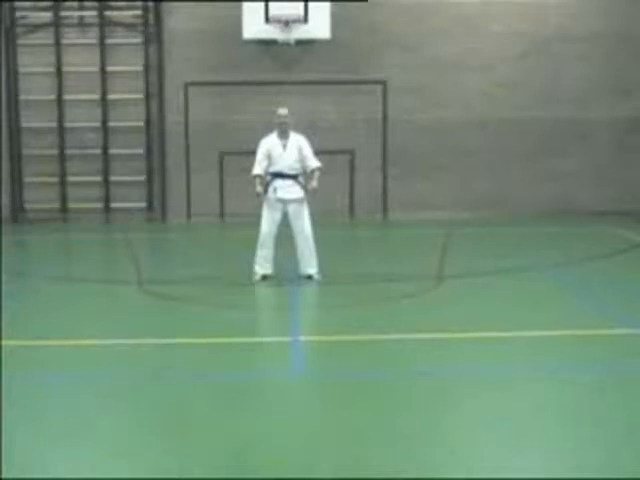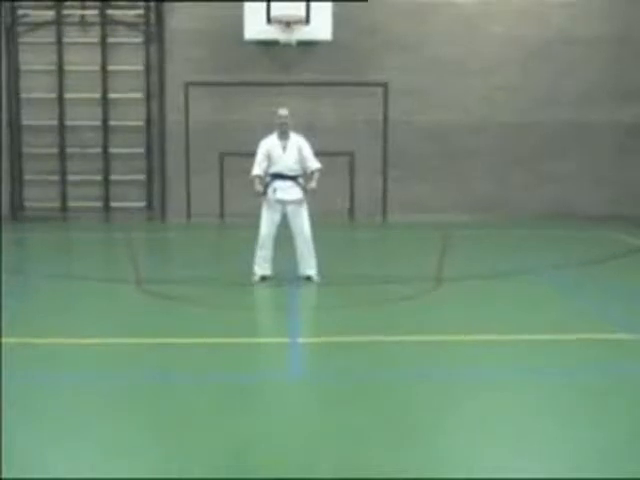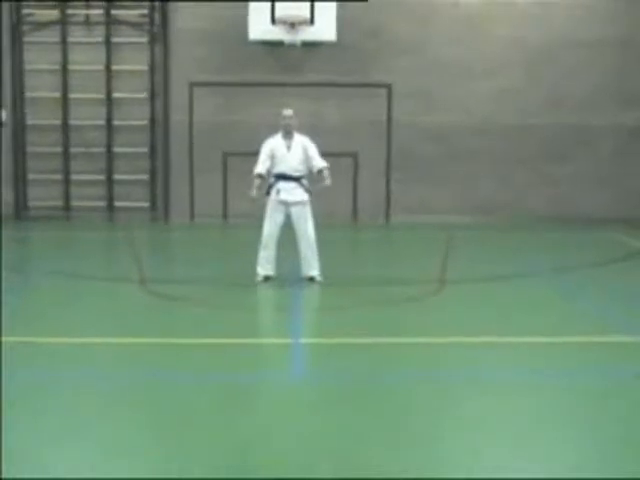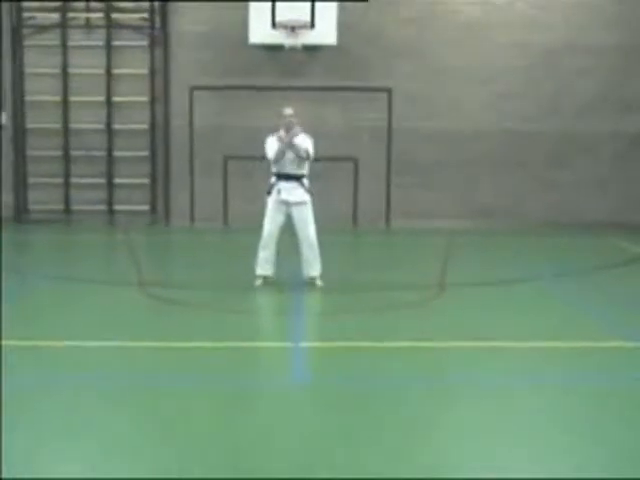
dt=0.5s
person 1, frame 1
left shoulder: (300, 140)
right shoulder: (267, 141)
left elbow: (311, 161)
right elbow: (259, 166)
left wrist: (314, 180)
right wrist: (258, 185)
left hip: (295, 188)
right hip: (274, 189)
left knee: (304, 231)
right knee: (267, 231)
left ankle: (310, 270)
right ankle: (263, 270)
person 1, frame 2
left shoulder: (300, 141)
right shoulder: (267, 142)
left elbow: (312, 163)
right elbow: (259, 166)
left wrist: (313, 181)
right wrist: (257, 184)
left hip: (295, 190)
right hip: (273, 190)
left knee: (303, 232)
right knee: (266, 232)
left ankle: (308, 271)
right ankle: (262, 271)
person 1, frame 3
left shoulder: (305, 142)
right shoulder: (270, 143)
left elbow: (318, 162)
right elbow: (261, 166)
left wrist: (326, 178)
right wrist: (255, 187)
left hip: (299, 191)
right hip: (277, 190)
left knee: (307, 233)
right knee: (269, 233)
left ankle: (312, 272)
right ankle: (265, 271)
person 1, frame 4
left shoulder: (304, 138)
right shoulder: (273, 139)
left elbow: (304, 155)
right elbow: (275, 158)
left wrist: (288, 140)
right wrist: (288, 140)
left hip: (299, 190)
right hip: (278, 189)
left knee: (308, 234)
right knee: (269, 233)
left ankle: (313, 274)
right ankle: (264, 273)
